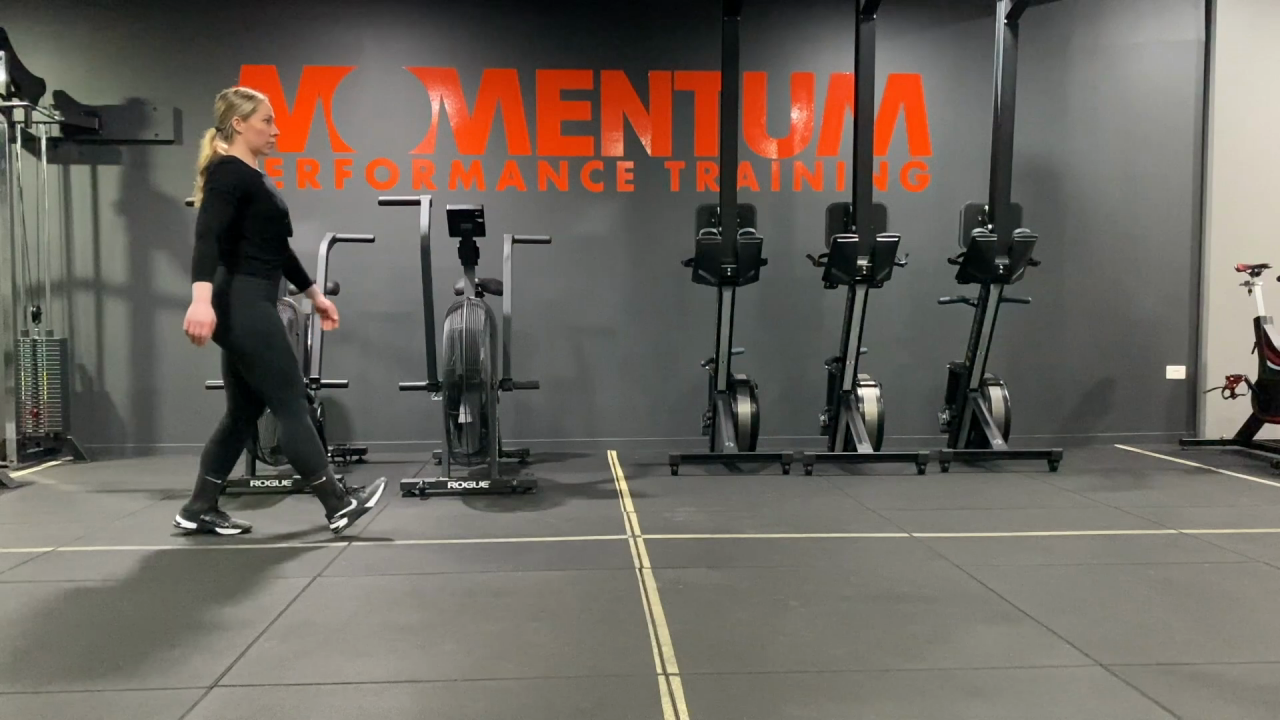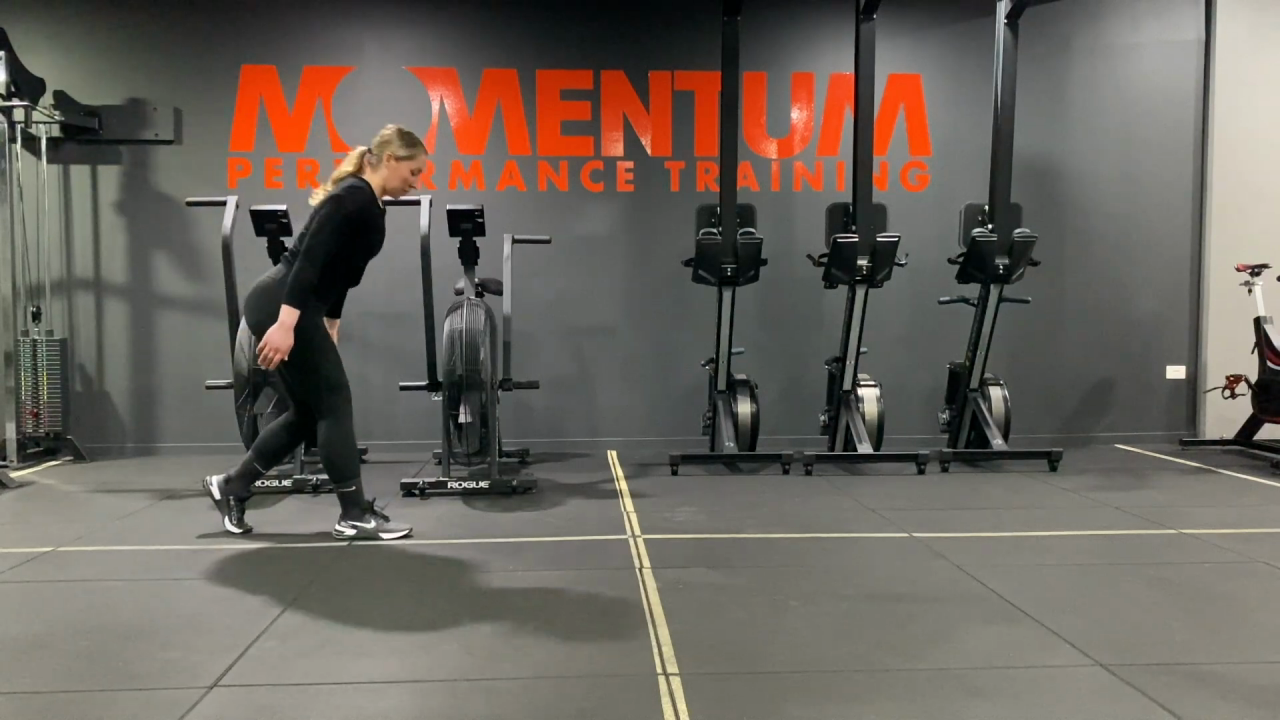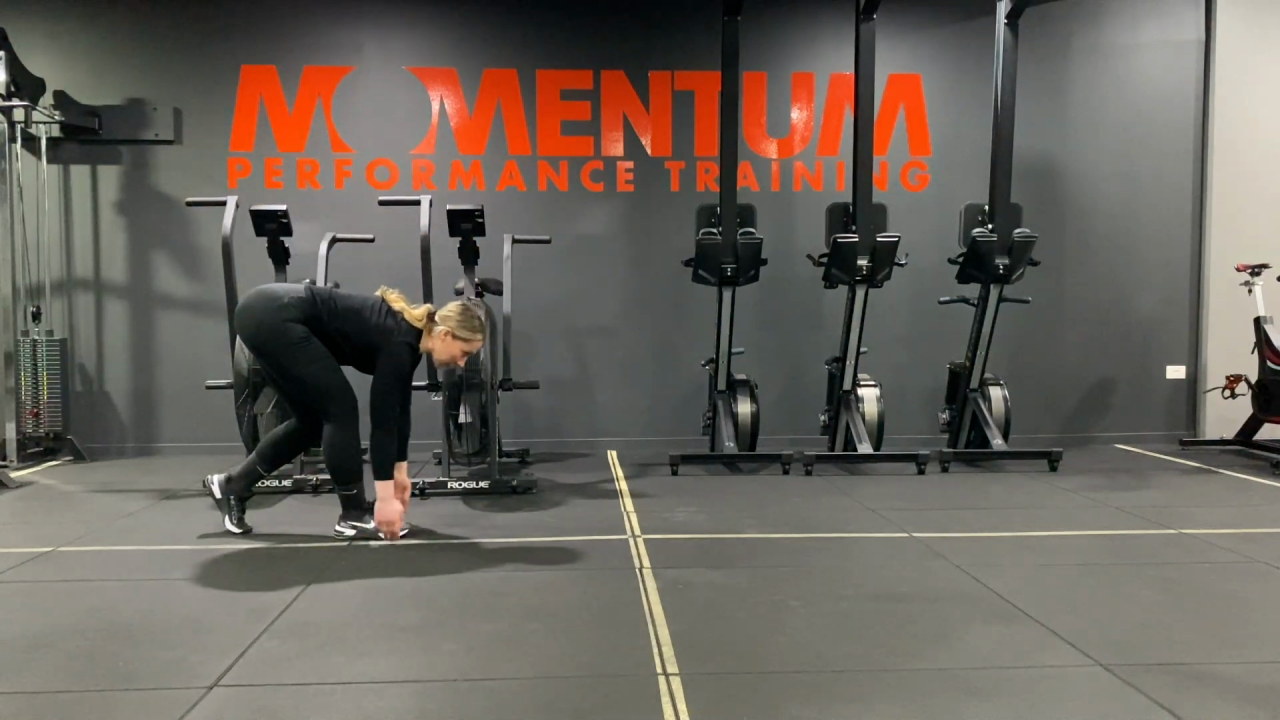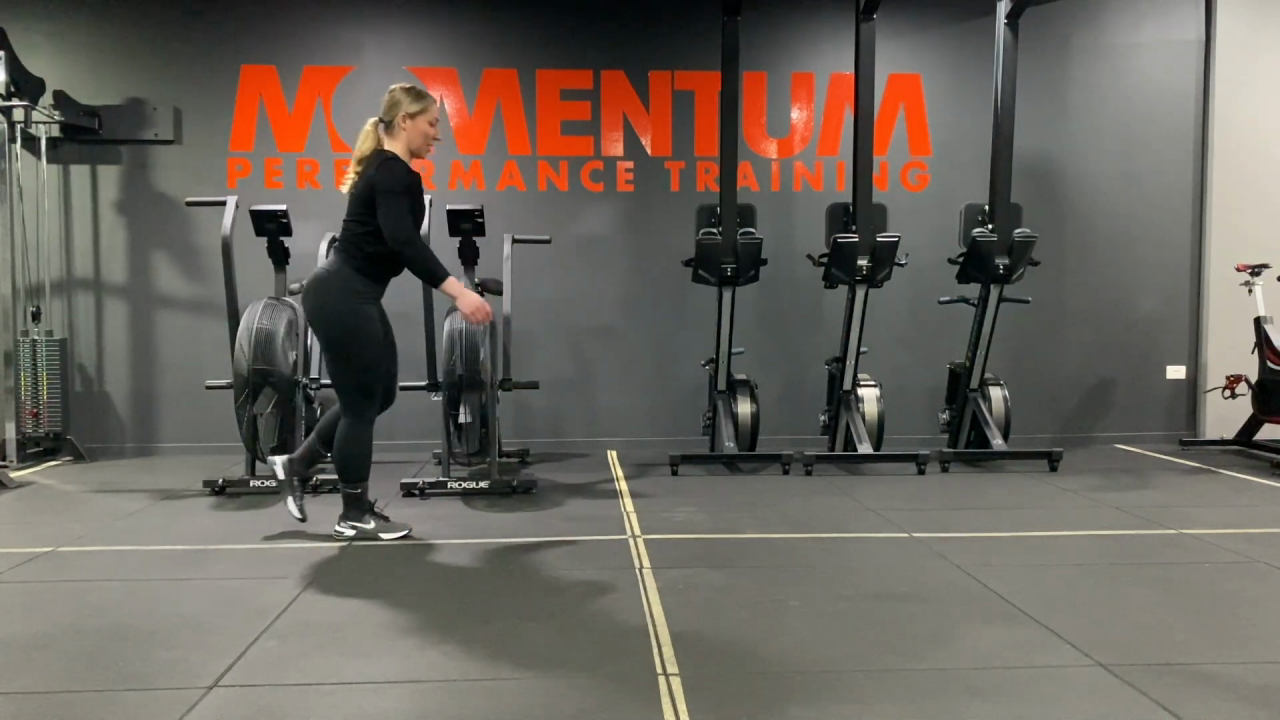
dt=1s
person 1, frame 1
left shoulder: (251, 176)
right shoulder: (228, 173)
left elbow: (275, 247)
right elbow: (207, 239)
left wrist: (313, 293)
right wrist: (201, 299)
left hip: (252, 305)
right hip: (242, 306)
left knee: (245, 410)
right knee: (291, 402)
left ankle: (200, 508)
right ankle: (340, 504)
person 1, frame 2
left shoulder: (365, 202)
right shoulder: (354, 197)
right elbow: (309, 259)
left wrist: (329, 323)
right wrist: (286, 323)
left hip: (287, 307)
right hip: (283, 308)
left knee: (310, 411)
right knee: (332, 402)
left ankle: (231, 487)
right ankle: (355, 515)
person 1, frame 3
left shoulder: (409, 336)
right shoulder: (399, 343)
left elbow: (398, 412)
right elbow: (383, 420)
left wrist: (399, 471)
right wrist: (384, 496)
left hip: (264, 314)
right hip: (273, 319)
left knee: (313, 418)
right knee: (339, 409)
left ankle: (233, 486)
right ankle: (354, 518)
person 1, frame 4
left shoulder: (390, 170)
right shoulder: (391, 172)
left elbow: (400, 240)
right elbow: (403, 241)
left wrist: (451, 286)
right wrist: (455, 290)
left hip: (353, 295)
right hip: (343, 298)
left knee: (377, 394)
right knee: (362, 402)
left ankle: (299, 464)
right ankle: (354, 515)
